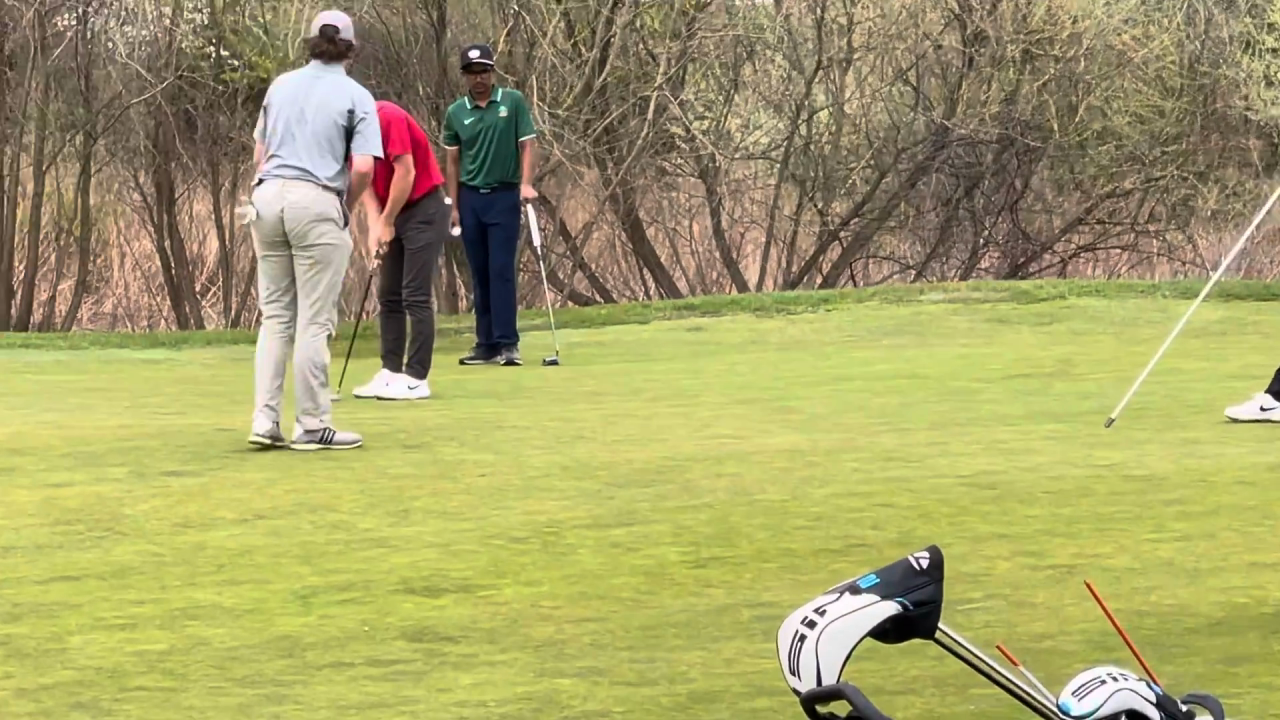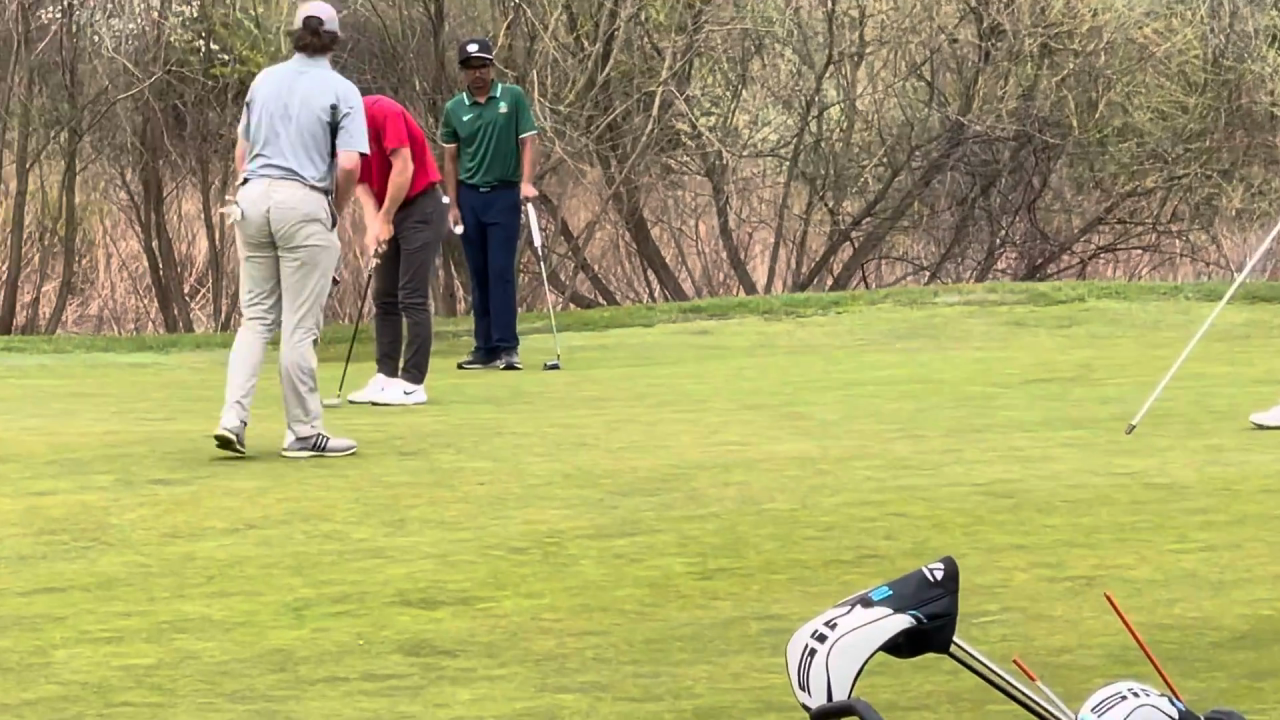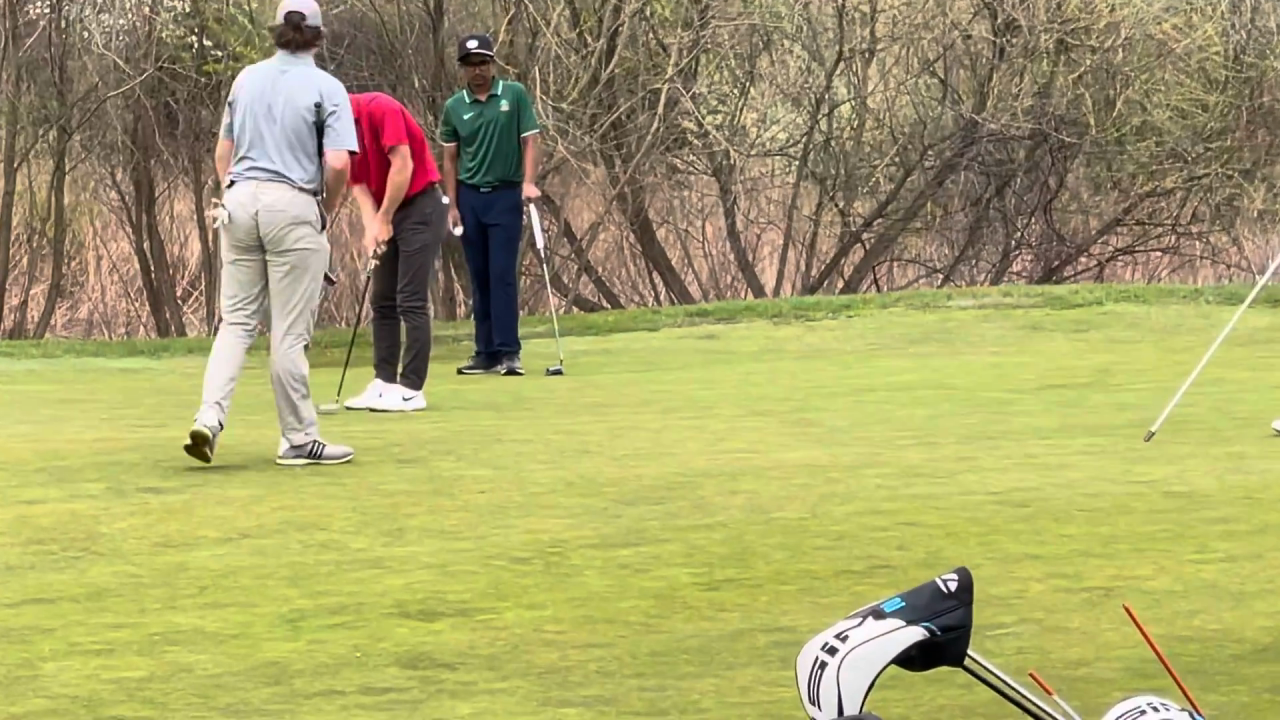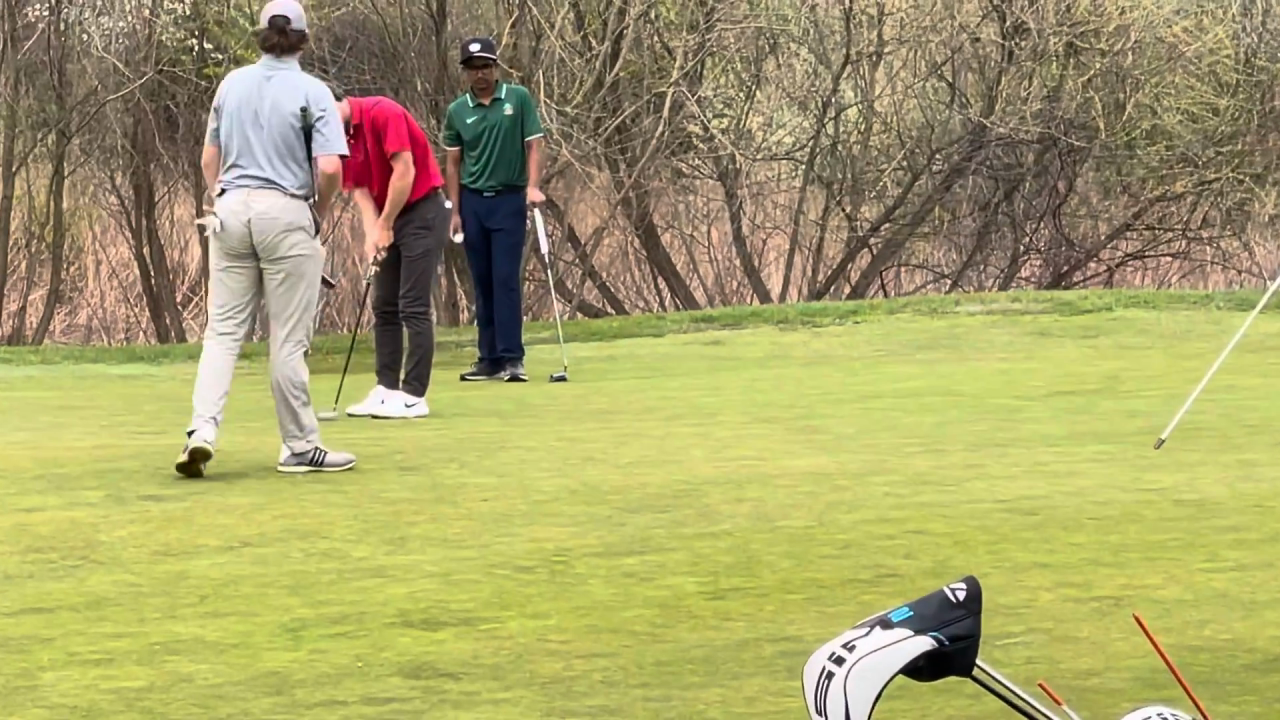
dt=0.1s
person 1, frame 1
left shoulder: (281, 84)
right shoulder: (356, 95)
left elbow: (260, 153)
right elbow: (363, 168)
right wrist: (346, 210)
left hip: (268, 198)
right hip: (317, 203)
left knee: (275, 316)
right knee: (313, 322)
left ankle: (266, 418)
right ankle: (311, 425)
person 1, frame 2
left shoulder: (264, 79)
right shoulder: (341, 90)
left elbow: (242, 151)
right elbow: (349, 165)
right wrist: (336, 209)
left hip: (253, 198)
right hip: (303, 204)
left knee: (255, 318)
right knee: (299, 326)
left ankle: (233, 415)
right ankle: (303, 433)
person 1, frame 3
left shoulder: (246, 78)
right shoulder: (326, 87)
left elbow: (223, 151)
right elbow: (337, 164)
right wrist: (328, 209)
left hip: (240, 202)
right hip: (292, 206)
left knee: (236, 321)
right knee: (289, 332)
left ankle: (209, 414)
right ankle: (298, 439)
person 1, frame 4
left shoulder: (231, 83)
right shoulder: (313, 90)
left elbow: (210, 159)
right elbow: (329, 168)
right wrist: (321, 213)
left hip: (231, 209)
right hip: (285, 213)
left knee: (224, 330)
right knee: (288, 339)
left ankle: (202, 429)
right ankle: (299, 447)
person 2, frame 1
left shoulder: (514, 102)
right shoulder: (455, 113)
left elbow: (527, 145)
right elbow: (452, 161)
left wrist: (526, 183)
right wrist: (453, 205)
left hip: (504, 196)
right hip: (470, 198)
left knee: (502, 271)
right knee: (479, 274)
left ankle: (507, 343)
right ankle: (486, 343)
person 2, frame 2
left shoulder: (514, 97)
right shoulder: (453, 109)
left elbow: (528, 142)
right elbow: (450, 159)
left wrist: (527, 182)
right wrist: (453, 204)
left hip: (504, 195)
right hip: (469, 197)
left knee: (501, 272)
right knee: (478, 275)
left ankle: (507, 347)
right ankle: (485, 347)
person 2, frame 3
left shoulder: (515, 94)
right shoulder: (453, 107)
left elbow: (530, 140)
right elbow: (450, 158)
left wrist: (529, 182)
right wrist: (452, 205)
left hip: (506, 195)
right hip: (469, 197)
left knee: (502, 274)
right knee: (479, 277)
left ankle: (508, 352)
right ankle: (486, 352)
person 2, frame 4
left shoulder: (519, 98)
right shoulder: (457, 111)
left elbow: (534, 145)
right elbow: (453, 163)
left wrist: (533, 186)
right wrist: (454, 211)
left hip: (509, 199)
right hip: (472, 202)
left knee: (506, 280)
right knee: (482, 283)
left ankle: (512, 357)
right ankle: (490, 358)
person 3, frame 1
left shoulder: (387, 116)
left elbow: (406, 172)
right elbow: (366, 184)
left wrist: (386, 223)
right wrist: (375, 228)
left hip: (425, 209)
right hip: (393, 214)
left knee: (416, 296)
right knee: (389, 296)
left ankle: (416, 378)
right ankle: (391, 371)
person 3, frame 2
left shoulder: (382, 110)
left elbow: (404, 166)
right elbow: (360, 183)
left wrist: (385, 219)
right wrist: (373, 227)
left hip: (421, 207)
right hip: (389, 213)
left knee: (412, 298)
right knee: (384, 298)
right ankle: (386, 376)
person 3, frame 3
left shoulder: (379, 107)
left elbow: (402, 165)
right elbow: (358, 184)
left wrist: (383, 221)
right wrist: (370, 228)
left hip: (420, 207)
right hip: (387, 214)
left knee: (411, 301)
right knee: (382, 301)
right ankle: (384, 382)
person 3, frame 4
left shoulder: (382, 112)
left elbow: (405, 171)
right elbow: (359, 188)
left wrist: (385, 226)
right wrist: (371, 233)
left hip: (423, 212)
right hip: (387, 219)
left knee: (414, 306)
right knee: (384, 306)
